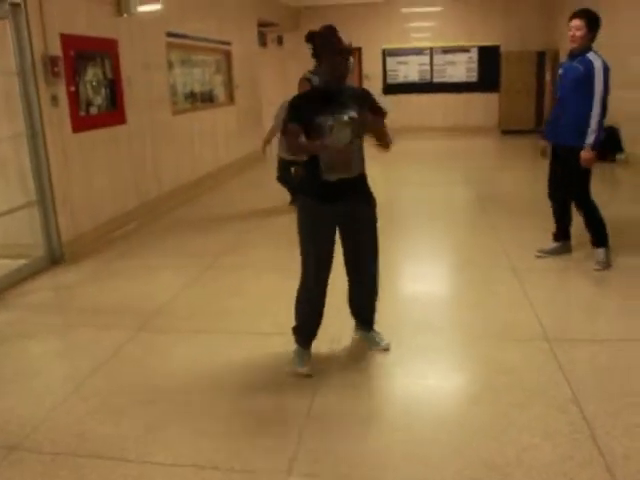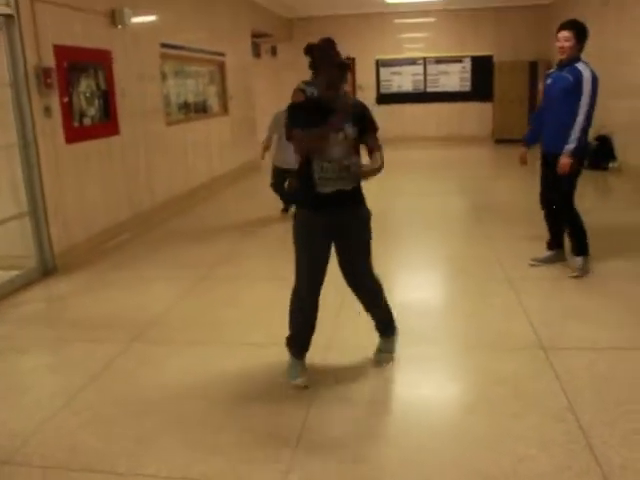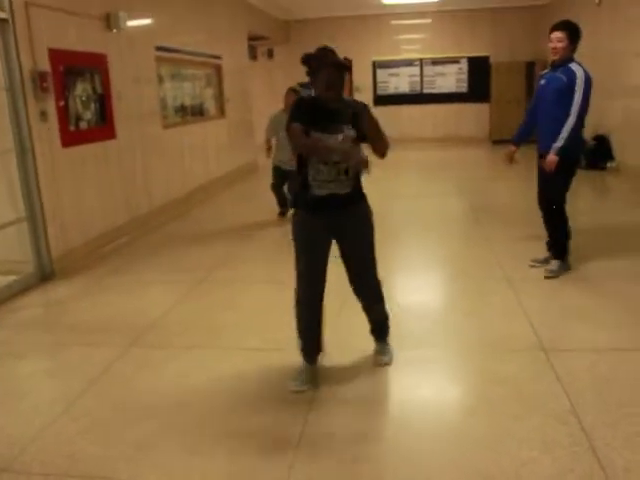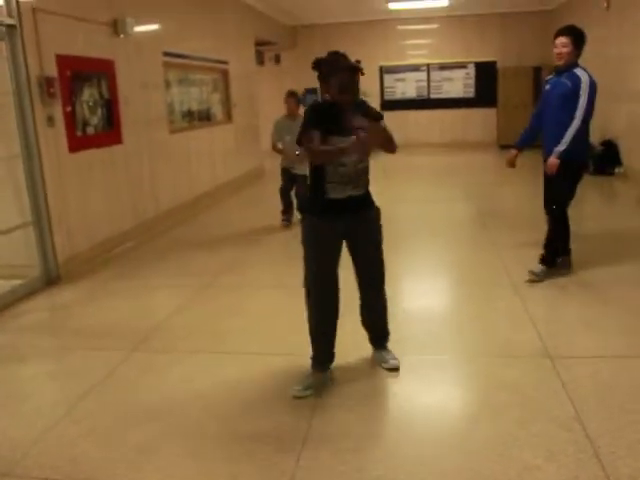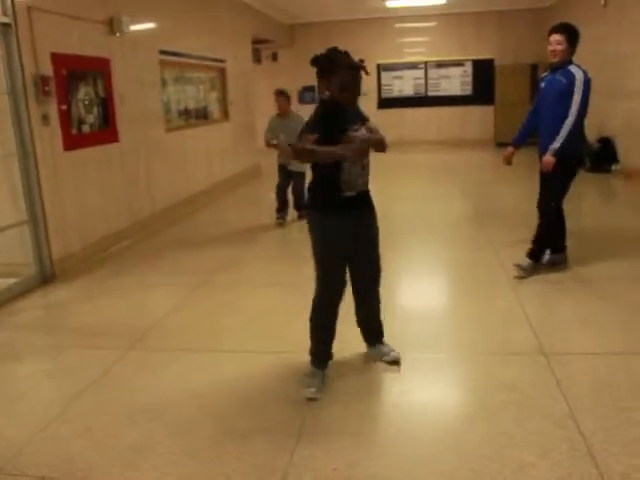
dt=0.1s
person 1, frame 1
left shoulder: (360, 97)
right shoulder: (302, 104)
left elbow: (384, 141)
right elbow: (294, 147)
left wrist: (377, 130)
right wrist: (324, 147)
left hip: (357, 197)
right hip: (316, 202)
left knee: (364, 267)
right knee: (315, 273)
left ankle: (365, 326)
right ankle: (303, 343)
person 1, frame 2
left shoulder: (357, 110)
right shoulder: (300, 110)
left elbow: (376, 152)
right elbow: (305, 146)
left wrist: (373, 166)
right wrist: (337, 118)
left hip: (351, 208)
right hip: (311, 211)
left knee: (361, 277)
right knee: (307, 284)
left ankle: (388, 332)
right ankle: (297, 354)
person 1, frame 3
left shoulder: (356, 110)
right shoulder: (301, 109)
left elbow: (382, 150)
right elbow: (299, 145)
left wrist: (369, 126)
right wrist: (341, 151)
left hip: (353, 210)
right hip: (310, 214)
left knee: (366, 279)
right knee: (309, 288)
left ankle: (381, 337)
right ankle: (309, 360)
person 1, frame 4
left shoulder: (363, 108)
right shoulder: (317, 113)
left elbow: (390, 146)
right elbow: (312, 151)
left wrist: (368, 129)
right wrist: (350, 145)
left hip: (363, 211)
right hip: (323, 216)
left knee: (373, 282)
right knee: (321, 290)
left ankle: (380, 345)
right ankle: (321, 367)
person 1, frame 5
left shoulder: (353, 110)
right shoulder: (324, 114)
left elbow: (381, 143)
right elbow: (301, 151)
left wrist: (370, 138)
right wrist: (343, 151)
left hip: (361, 208)
right hip: (327, 214)
left knee: (368, 279)
right knee: (329, 288)
left ankle: (374, 341)
right ankle: (318, 364)
person 2, frame 1
left shoulder: (595, 64)
right shoulder: (566, 64)
left elbow: (598, 106)
left wrist: (590, 145)
right wrist: (548, 134)
left hip: (580, 144)
right hip: (560, 142)
left knee: (580, 196)
right knee: (557, 193)
left ankle: (601, 245)
right ankle: (562, 240)
person 2, frame 2
left shoulder: (584, 74)
right shoulder: (552, 75)
left elbow: (583, 116)
left wrist: (570, 152)
right wrist: (528, 143)
left hip: (569, 153)
right hip: (549, 150)
left knee: (562, 203)
right knee: (547, 202)
left ankle: (581, 253)
right ankle: (555, 248)
person 2, frame 3
left shoulder: (577, 74)
right shoulder: (545, 76)
left elbow: (575, 116)
right elbow: (533, 112)
left wrist: (558, 150)
right wrist: (516, 142)
left hip: (564, 153)
right hip: (545, 150)
left knee: (554, 203)
right knee: (544, 202)
left ankle: (560, 256)
right ankle: (554, 250)
person 2, frame 4
left shoulder: (582, 79)
right shoulder: (550, 81)
left elbow: (579, 121)
right elbow: (538, 118)
left wrist: (559, 153)
right wrist: (518, 147)
left hip: (570, 157)
right hip: (551, 155)
left knee: (555, 208)
right knee: (554, 208)
left ankle: (548, 261)
right ankle: (562, 256)
person 2, frame 5
left shoulder: (577, 76)
right shoulder: (546, 78)
left elbow: (574, 118)
right elbow: (534, 115)
left wrist: (554, 151)
right wrist: (515, 145)
left hip: (565, 154)
right hip: (547, 152)
left knee: (548, 205)
right knee: (550, 205)
left ankle: (535, 257)
right ankle: (558, 253)
person 3, frame 1
right shoulder: (286, 105)
right elbow: (275, 126)
right wrist: (267, 140)
right hip: (285, 151)
left knee: (299, 177)
right knee: (282, 176)
left ankle: (298, 194)
right ankle: (295, 193)
person 3, frame 2
right shoulder: (279, 116)
right elbow: (270, 135)
right wrist: (265, 147)
left hip: (296, 162)
right hip: (279, 160)
right knee: (276, 185)
right ankle: (288, 202)
person 3, frame 3
right shoulder: (276, 118)
right elbow: (268, 138)
right wrist: (269, 148)
left hip: (295, 162)
right hip: (279, 161)
right knee: (276, 186)
right ankle: (283, 206)
person 3, frame 4
right shoulder: (280, 123)
right elbow: (274, 144)
left wrist: (303, 154)
right wrist: (283, 152)
left hip: (301, 165)
right hip: (287, 164)
left knee: (301, 192)
right knee: (285, 189)
left ankle: (304, 212)
right ankle: (287, 214)
person 3, frame 5
left shoulder: (298, 120)
right shoulder: (273, 121)
right elbow: (267, 142)
right wrist: (280, 148)
left hip: (298, 162)
right hip: (283, 160)
left knee: (297, 189)
right knee: (282, 186)
left ankle: (301, 210)
right ankle: (281, 213)
